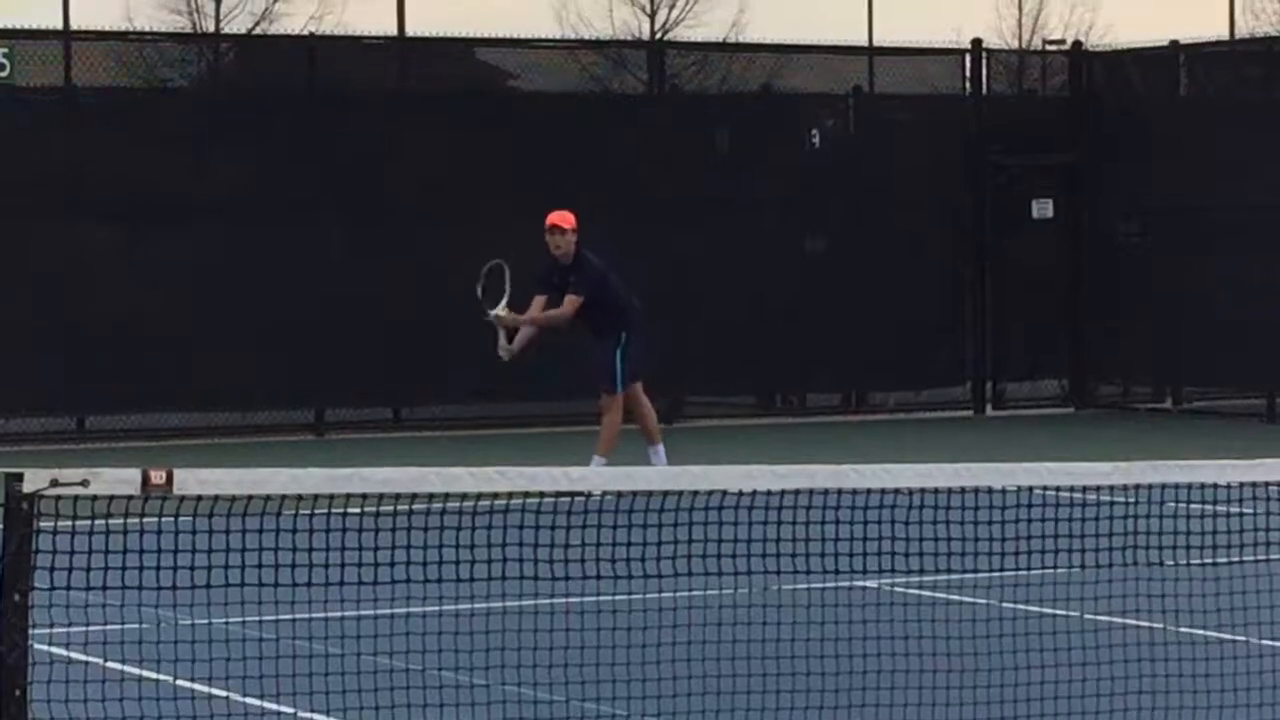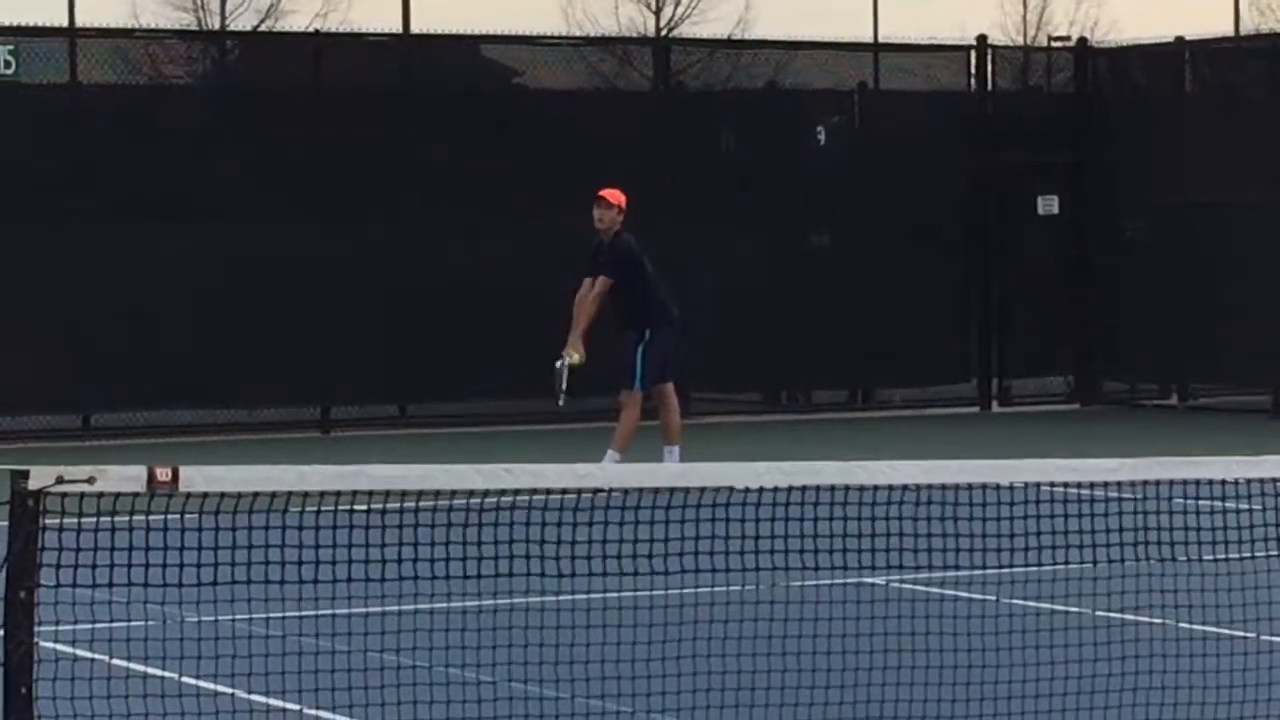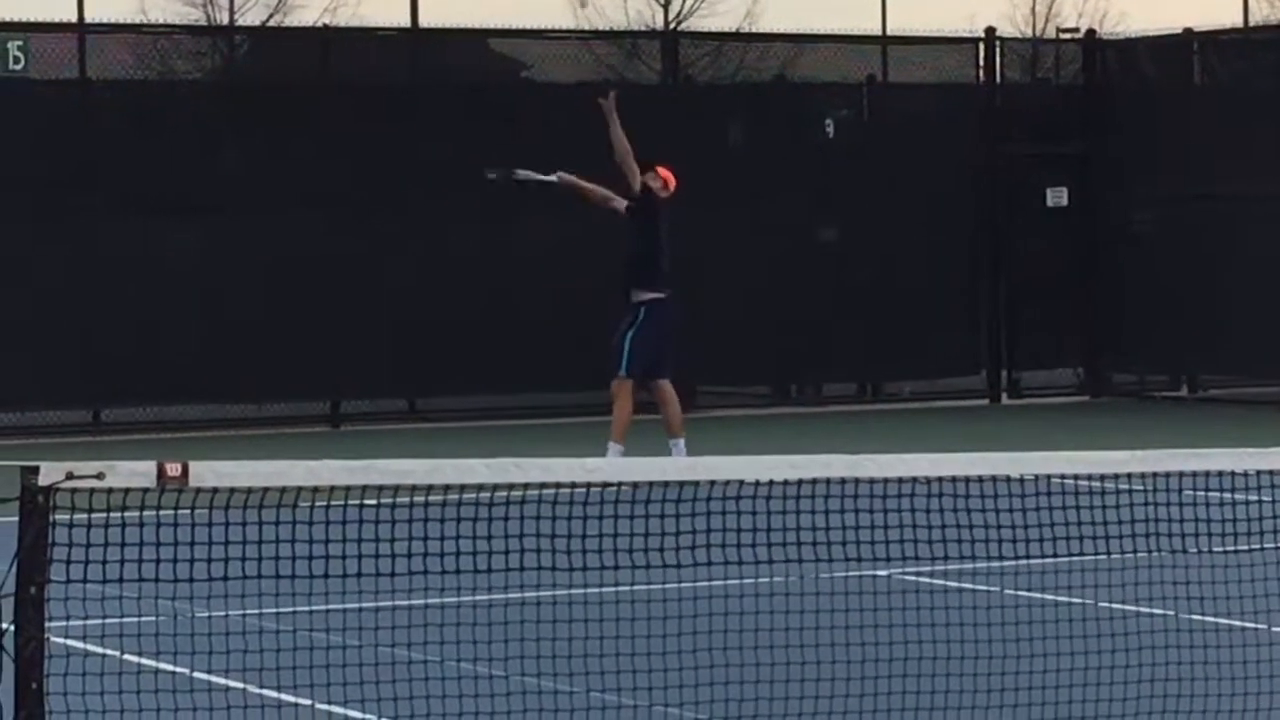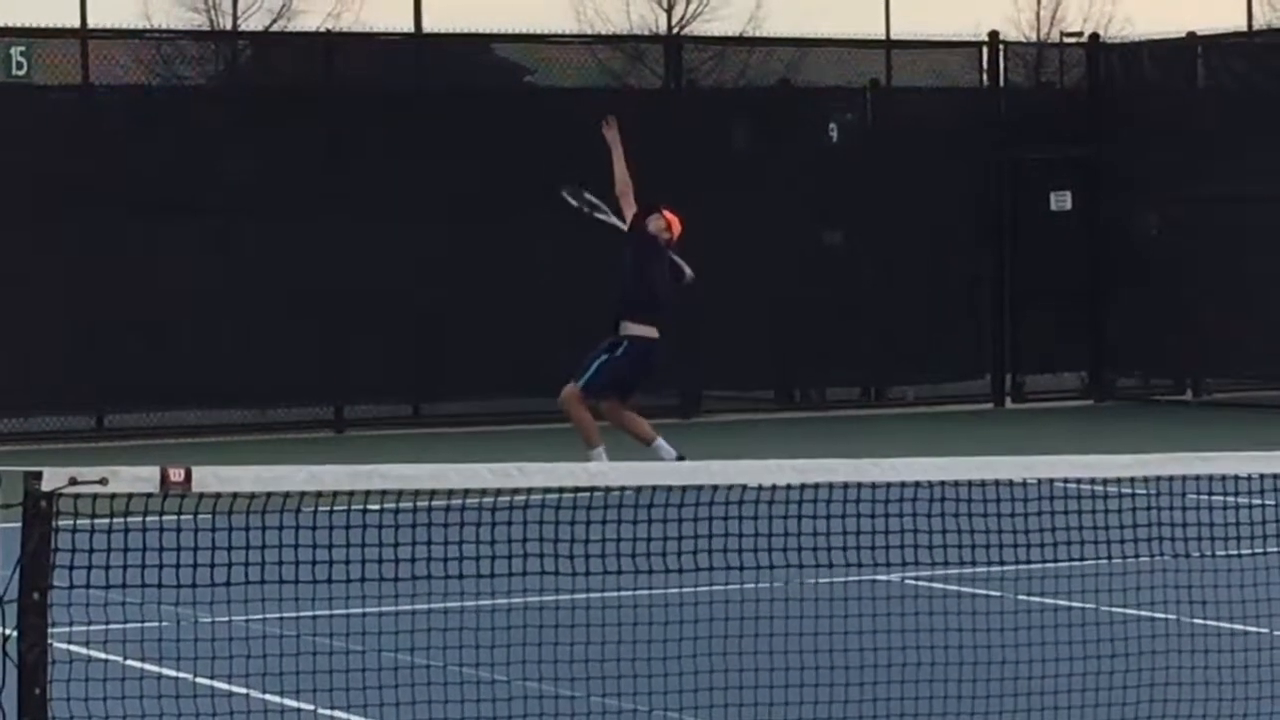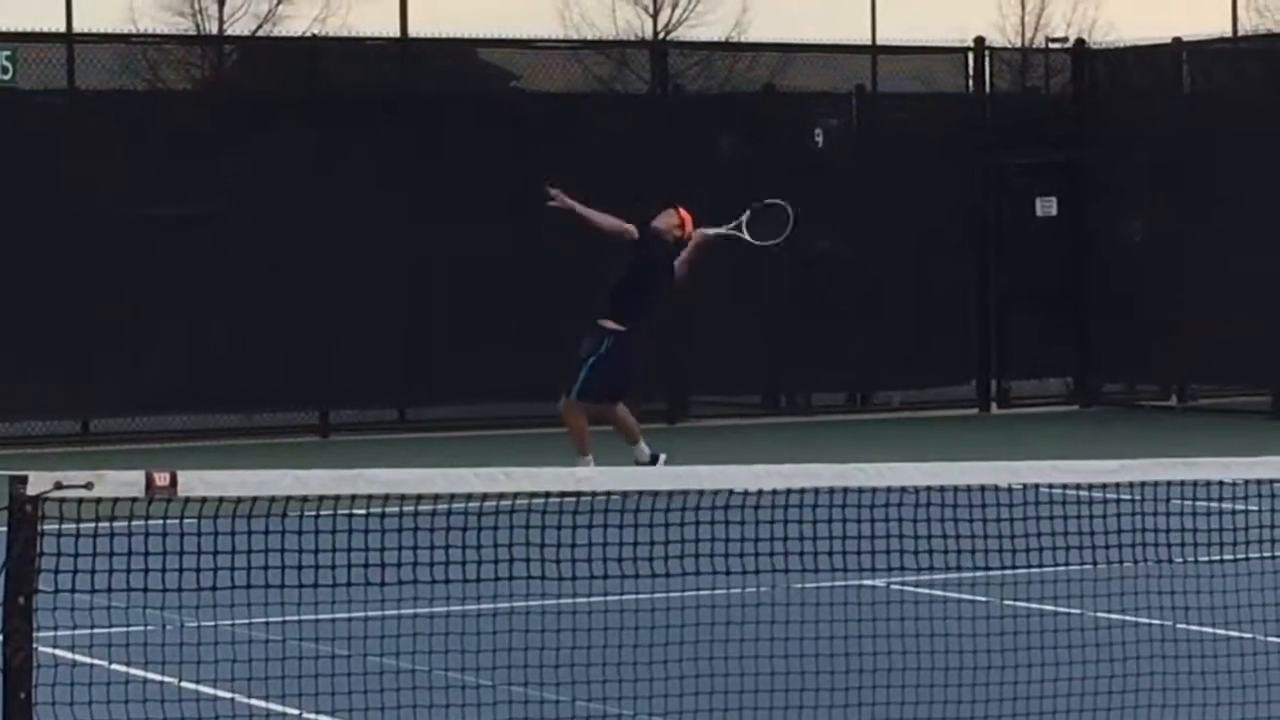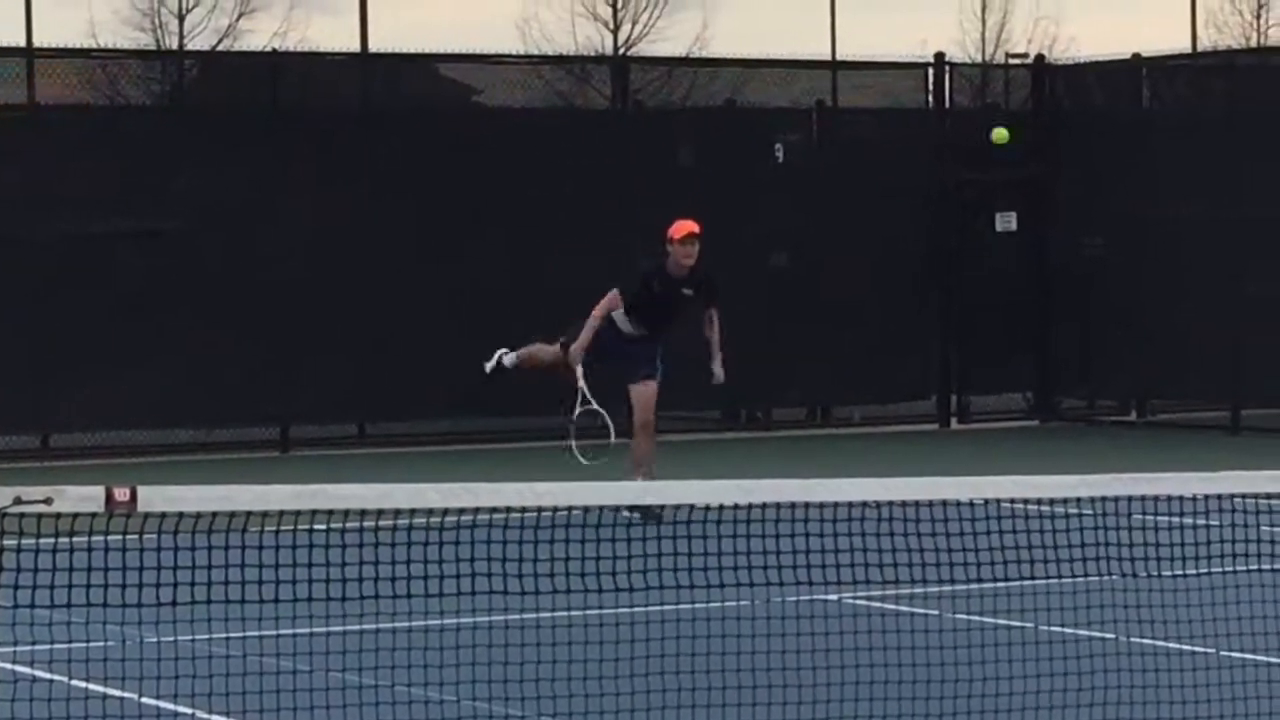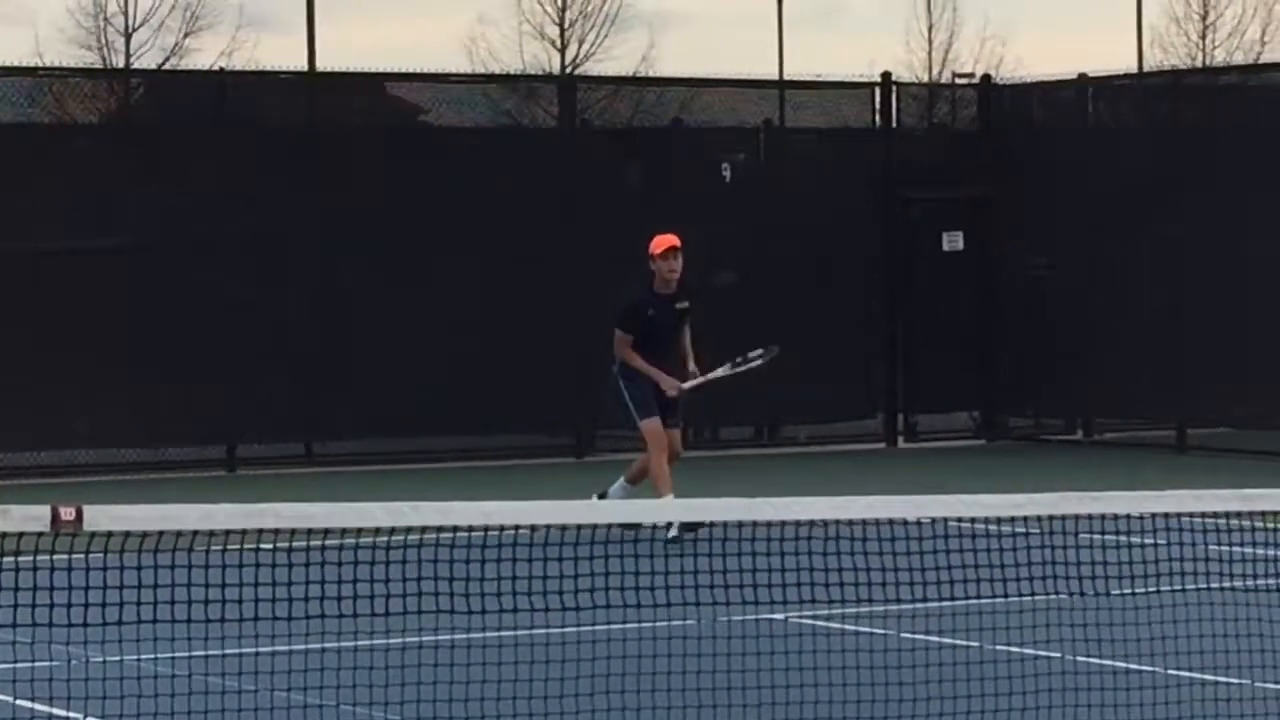
dt=0.4s
person 1, frame 1
left shoulder: (587, 266)
right shoulder: (552, 271)
left elbow: (565, 313)
right elbow: (535, 313)
left wrist: (517, 320)
right wrist: (514, 346)
left hip: (623, 328)
right hip: (608, 330)
left knee: (611, 400)
right knee: (634, 393)
left ankle: (596, 469)
right ankle: (659, 462)
person 1, frame 2
left shoulder: (622, 248)
right shoulder: (600, 249)
left elbow: (596, 295)
right elbow: (583, 294)
left wrist: (577, 336)
right wrist: (573, 338)
left hip: (652, 325)
right hip: (646, 324)
left knee: (630, 397)
right knee: (664, 392)
left ankle: (609, 466)
right ankle: (672, 462)
person 1, frame 3
left shoulder: (651, 208)
right shoulder: (642, 211)
left elbow: (628, 164)
right elbow: (613, 200)
left wrist: (613, 116)
right wrist: (576, 182)
left hip: (648, 310)
right hip: (651, 307)
left knee: (622, 386)
right knee: (660, 385)
left ankle: (613, 461)
right ankle: (680, 456)
person 1, frame 4
left shoulder: (647, 248)
right shoulder: (667, 263)
left elbow: (624, 193)
right elbow: (688, 275)
left wrist: (614, 143)
left hip: (632, 343)
right hip: (642, 343)
left knee: (571, 397)
right knee: (612, 407)
left ankle: (601, 466)
right ankle: (670, 457)
person 1, frame 5
left shoulder: (656, 246)
right shoulder: (670, 261)
left elbow: (616, 227)
right elbow: (681, 268)
left wrist: (572, 205)
left hip: (610, 336)
right hip: (610, 334)
left knee: (572, 406)
right knee: (607, 404)
right ankle: (645, 456)
person 1, frame 6
left shoulder: (702, 281)
right shoulder: (650, 275)
left elbow: (711, 317)
right elbow: (605, 305)
left wrist: (716, 358)
right wrist: (581, 342)
left hip: (645, 342)
right hip: (614, 327)
left knee: (645, 418)
right knee: (554, 356)
right ankle: (507, 358)
person 1, frame 7
left shoulder: (683, 294)
right shoulder: (637, 301)
right elbow: (621, 350)
left wrist: (689, 361)
right wrist: (658, 377)
left hip: (667, 378)
right hip: (636, 375)
left knee: (672, 450)
right knee: (656, 443)
left ankle: (612, 496)
right ankle: (672, 517)
